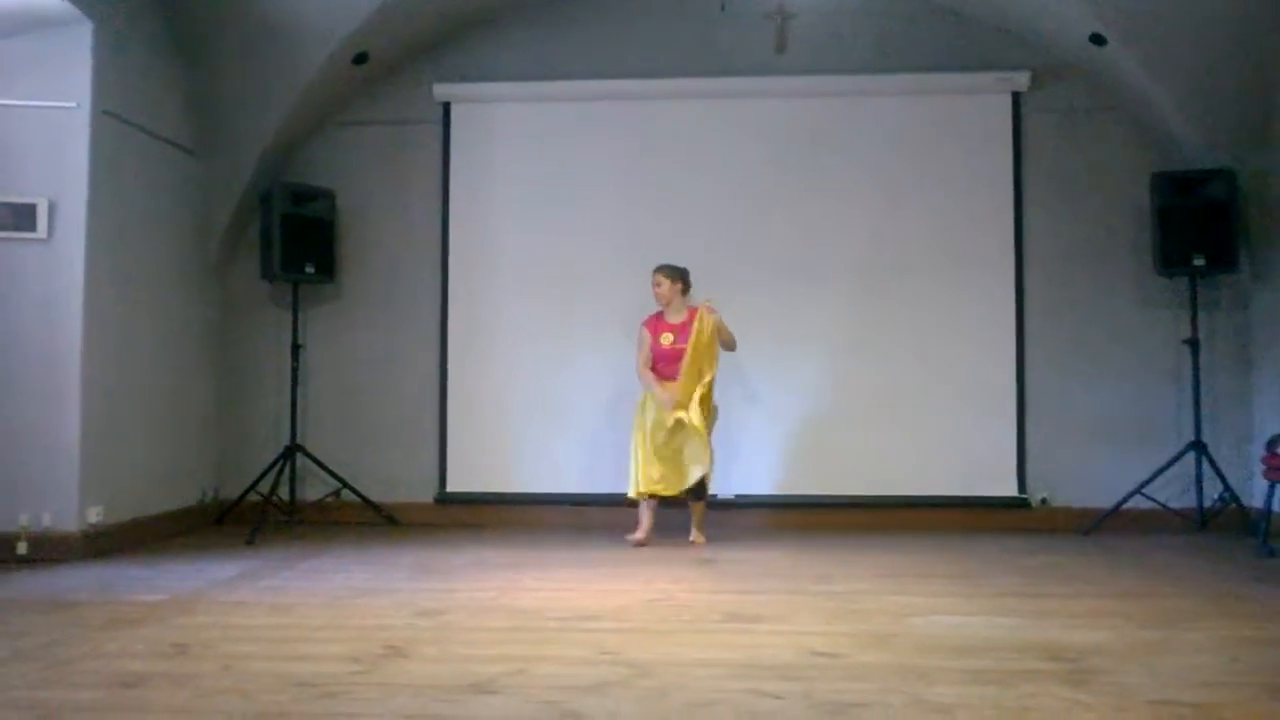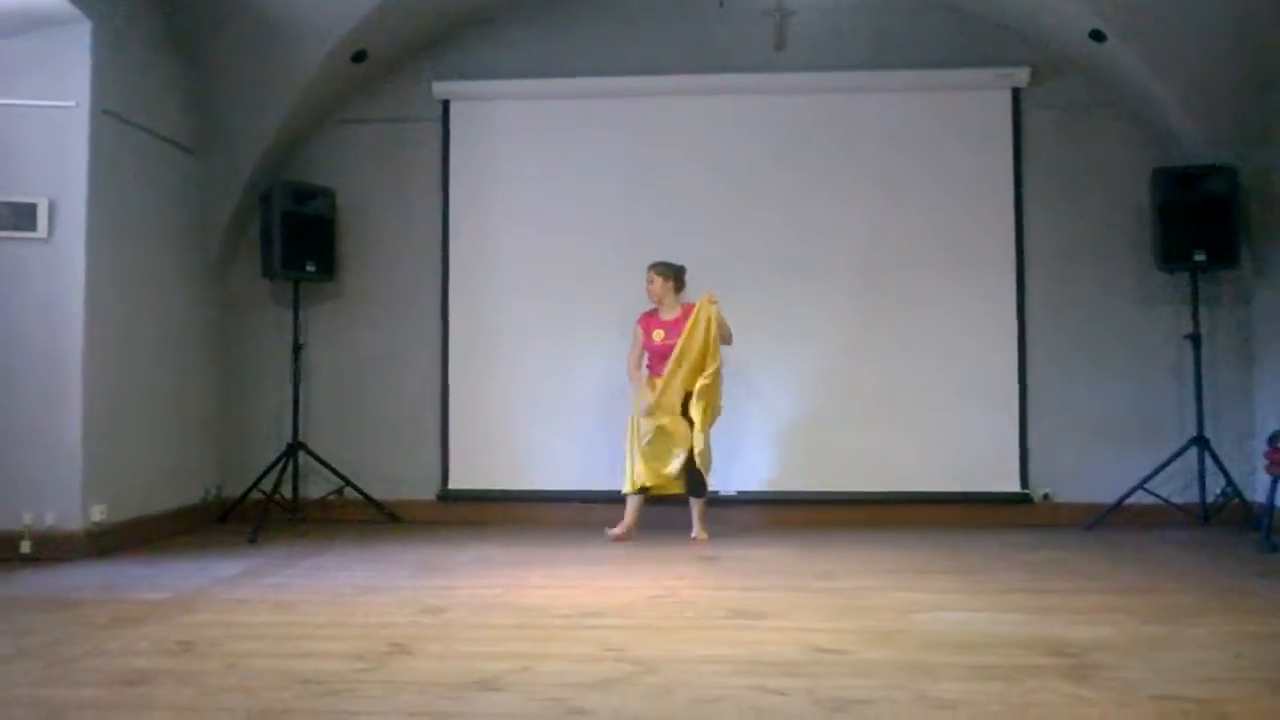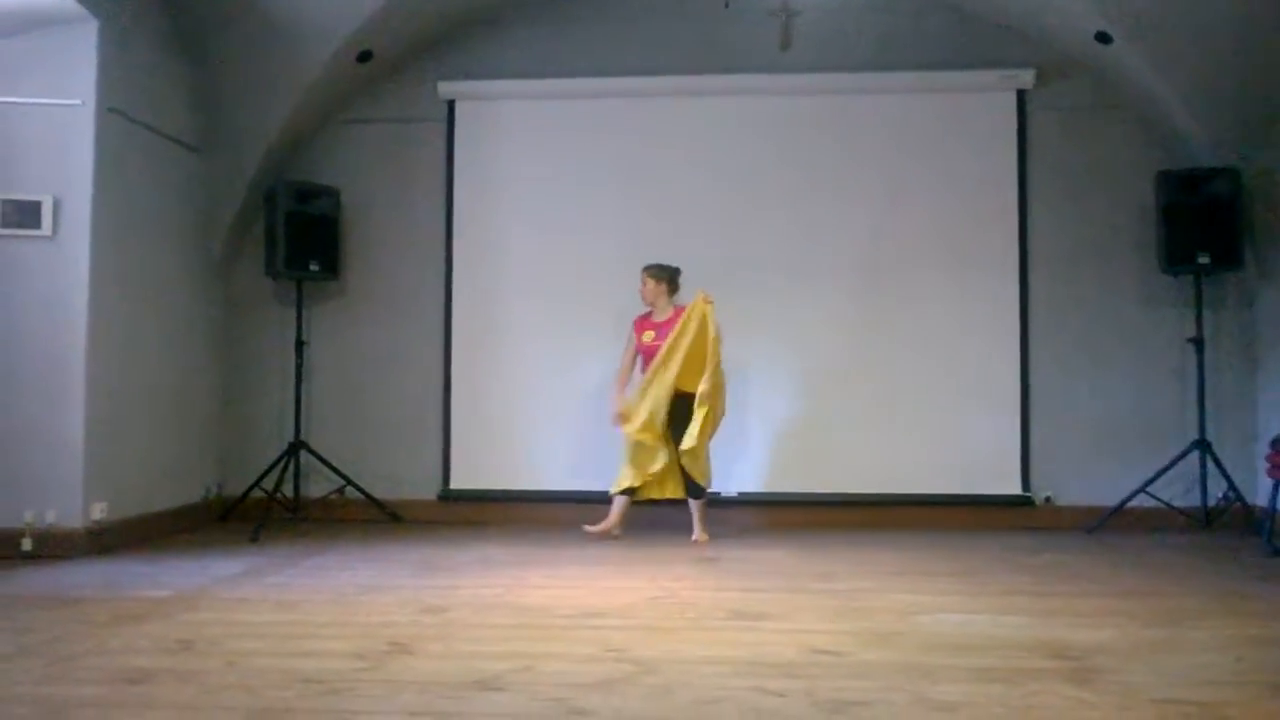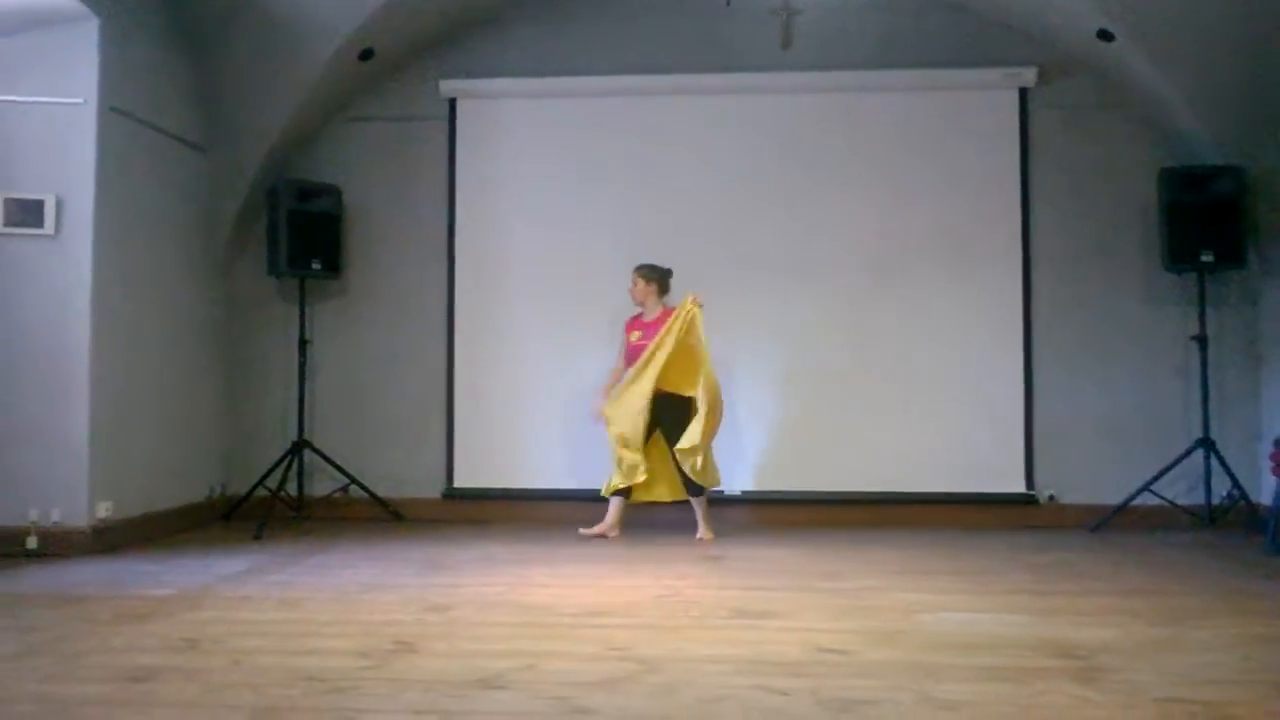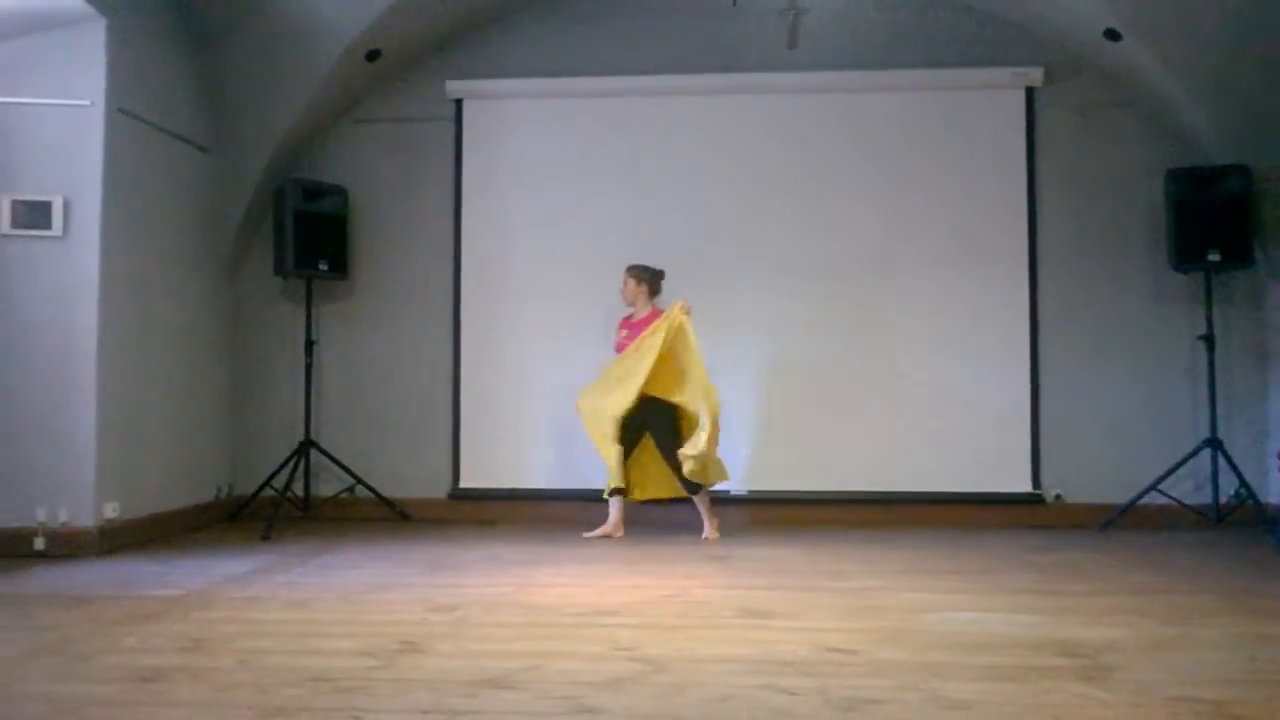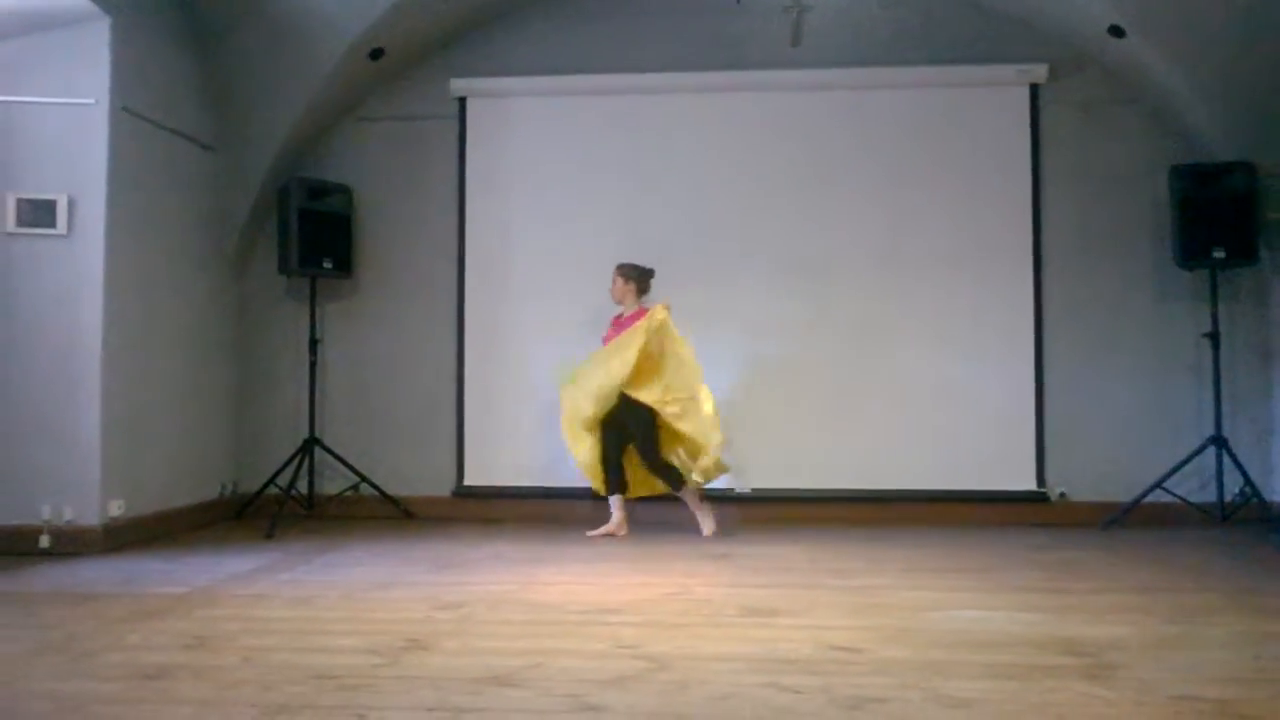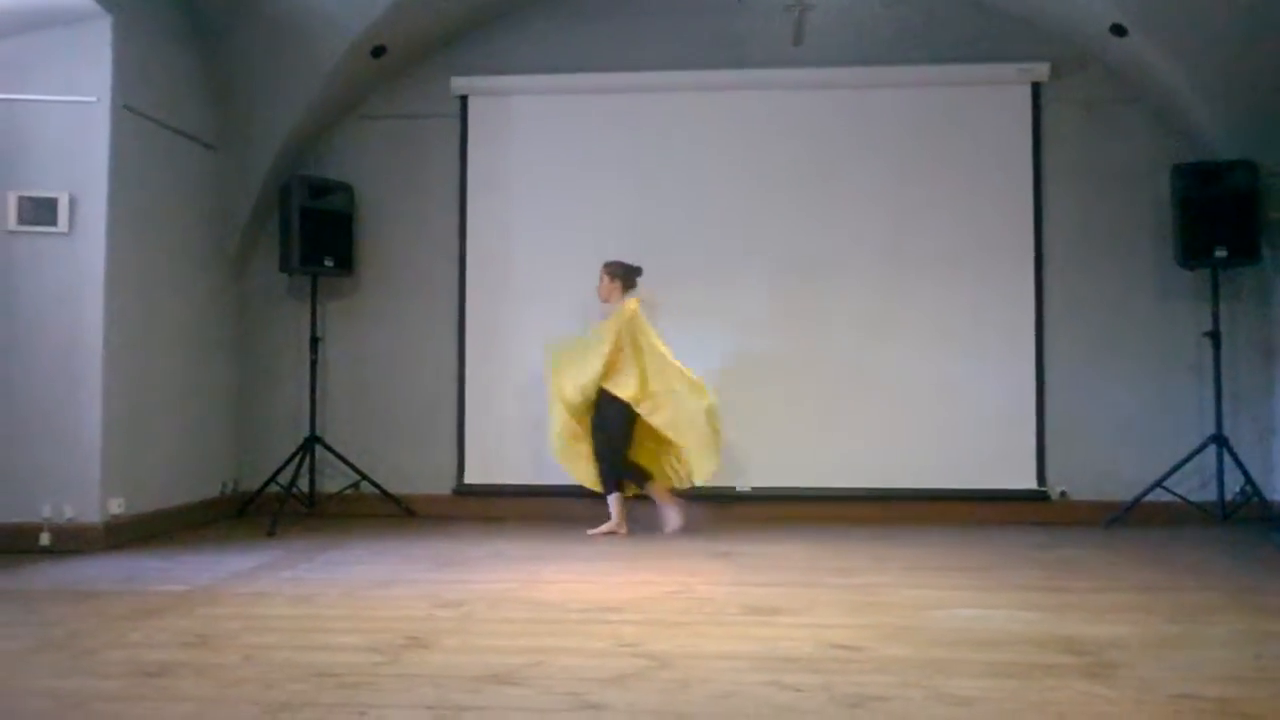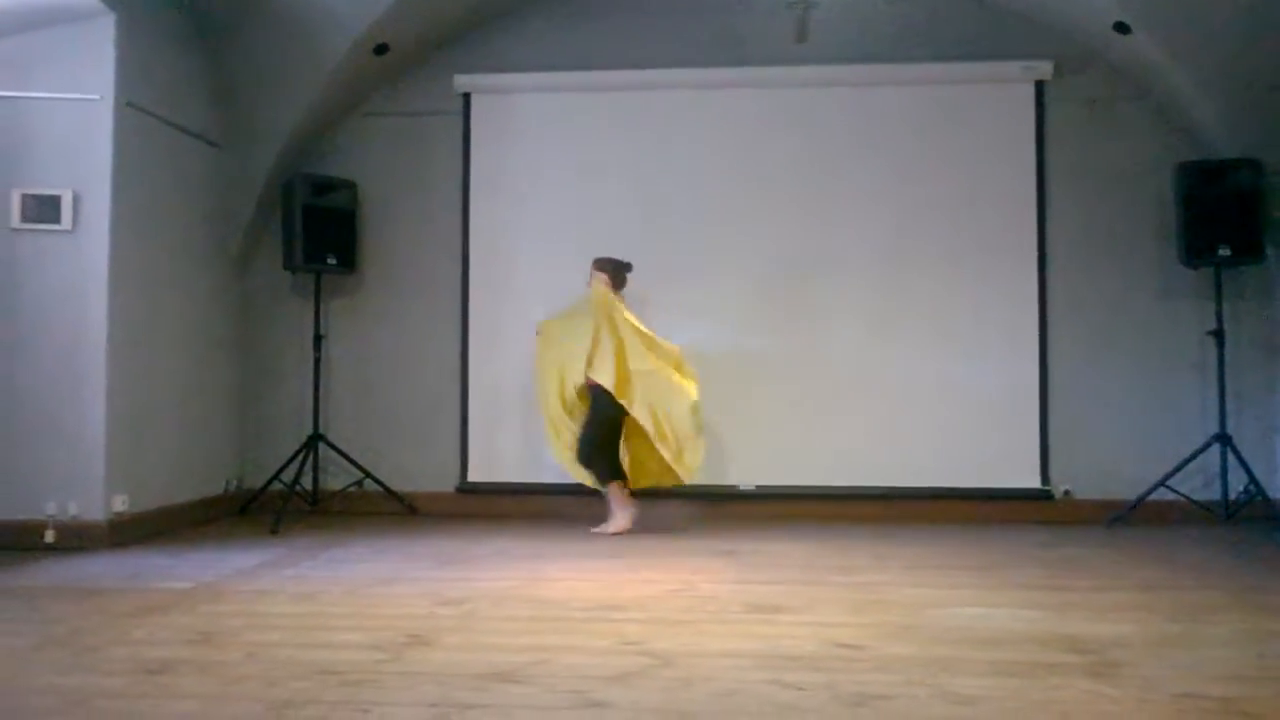
dt=0.1s
person 1, frame 1
left shoulder: (702, 317)
right shoulder: (651, 325)
left elbow: (731, 346)
right elbow: (642, 367)
left wrist: (716, 322)
right wrist: (661, 393)
left hip: (694, 399)
right hip: (660, 400)
left knee: (694, 462)
right knee: (652, 459)
left ankle: (696, 528)
right ankle: (644, 527)
person 1, frame 2
left shoulder: (694, 313)
right shoulder: (645, 321)
left elbow: (726, 340)
right elbow: (633, 364)
left wrist: (715, 313)
right wrist: (644, 393)
left hip: (688, 396)
left knee: (691, 459)
left ankle: (698, 525)
right ankle: (628, 522)
person 1, frame 3
left shoulder: (686, 316)
right shoulder: (640, 323)
right elbow: (626, 365)
right wrist: (620, 398)
left hip: (681, 399)
left ankle: (699, 526)
right ankle: (613, 521)
person 1, frame 4
left shoulder: (674, 318)
right shoulder: (632, 324)
right elbow: (621, 366)
right wrist: (604, 396)
left hip: (671, 399)
left knee: (683, 460)
left ankle: (703, 524)
right ankle: (611, 524)
person 1, frame 5
left shoulder: (661, 319)
right shoulder: (624, 324)
left hip: (656, 401)
right hip: (629, 401)
left knee: (675, 460)
left ankle: (709, 521)
right ankle: (614, 523)
person 1, frame 6
left shoulder: (645, 319)
right shoulder: (616, 321)
left hip: (638, 399)
right hip: (616, 399)
left knee: (651, 459)
right knee: (610, 457)
left ankle: (702, 510)
right ankle: (617, 521)
person 1, frame 7
left shoulder: (628, 315)
right shoulder: (611, 318)
right elbow: (596, 354)
left wrist: (633, 315)
left hip: (620, 397)
right hip: (605, 396)
left knee: (615, 458)
right knee: (604, 457)
left ankle: (669, 503)
right ankle: (617, 520)
person 1, frame 8
left shoulder: (611, 309)
right shoulder: (597, 309)
right wrist: (549, 331)
left hip: (610, 391)
right hip: (598, 389)
left knee: (585, 451)
right knee: (607, 453)
left ankle: (623, 508)
right ankle: (620, 513)
